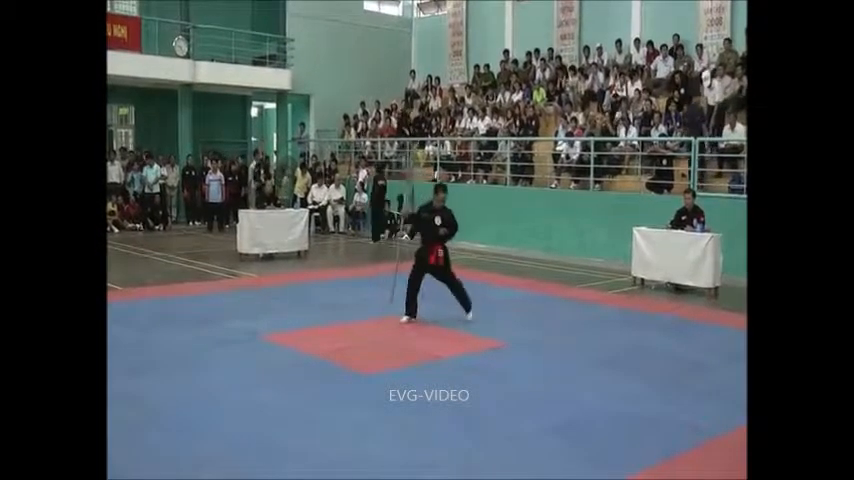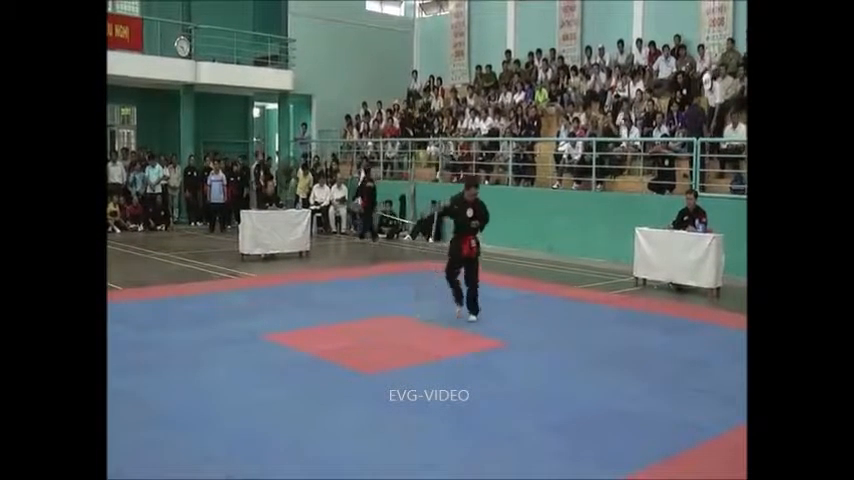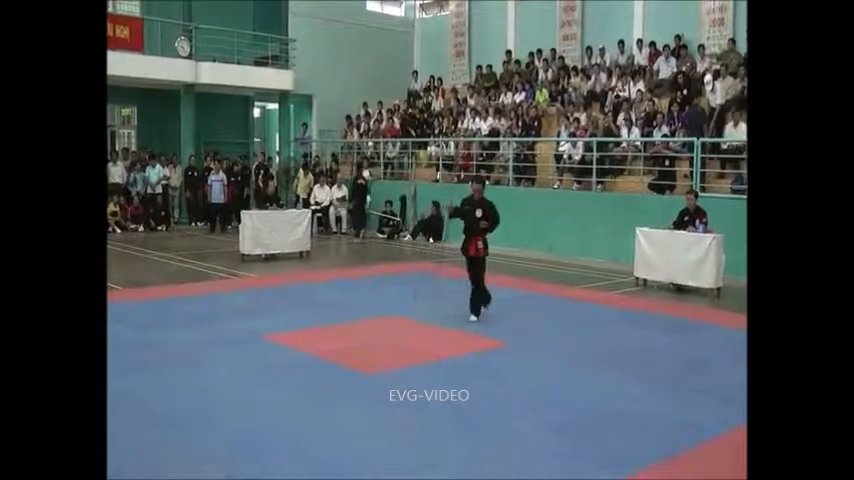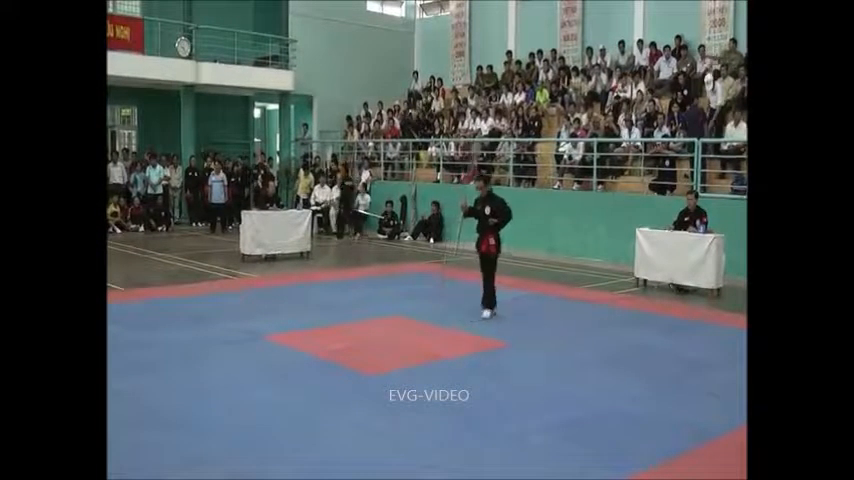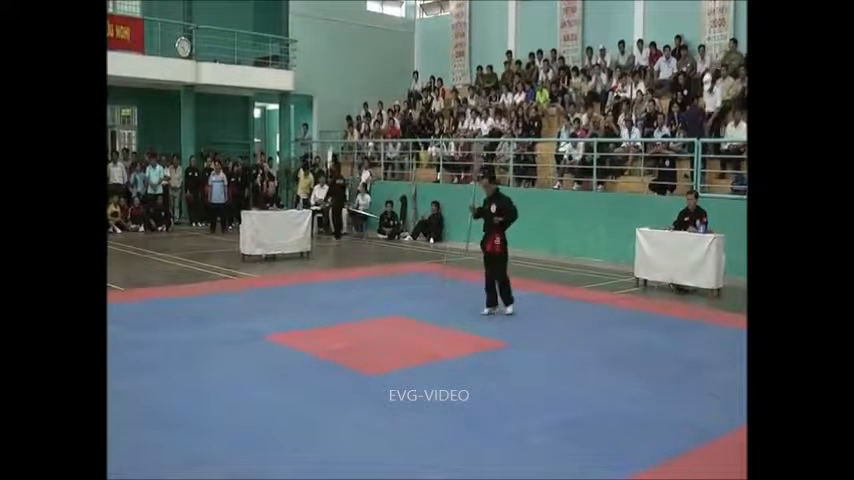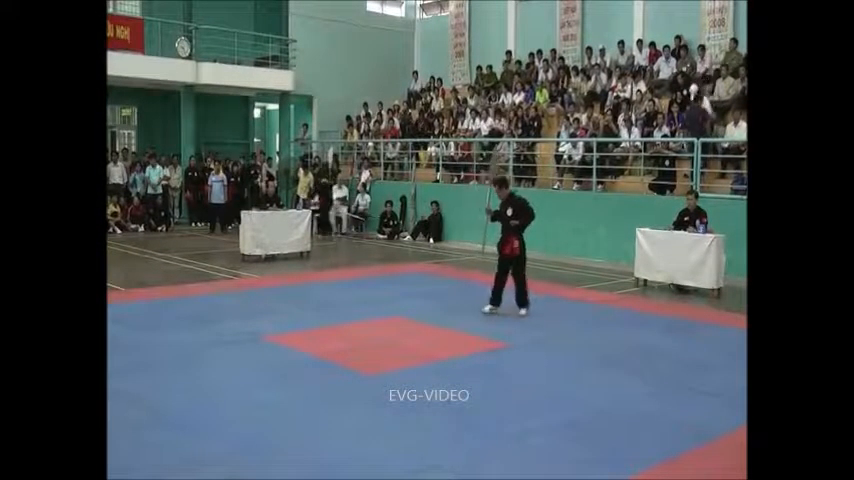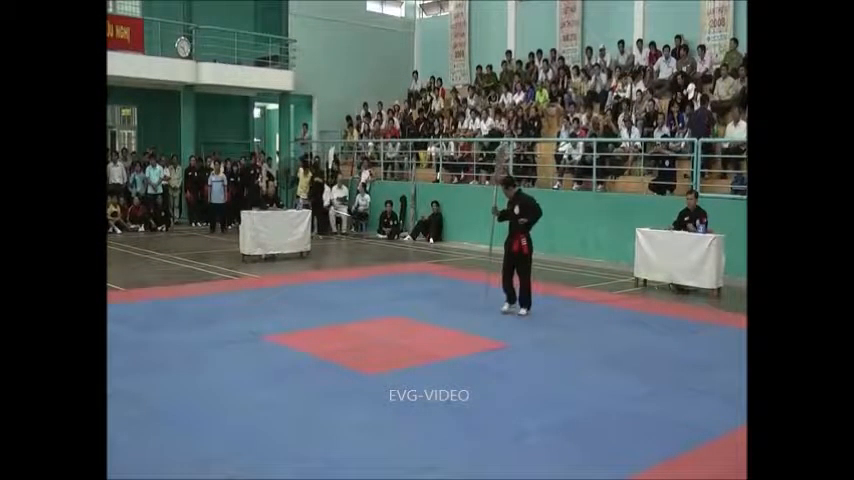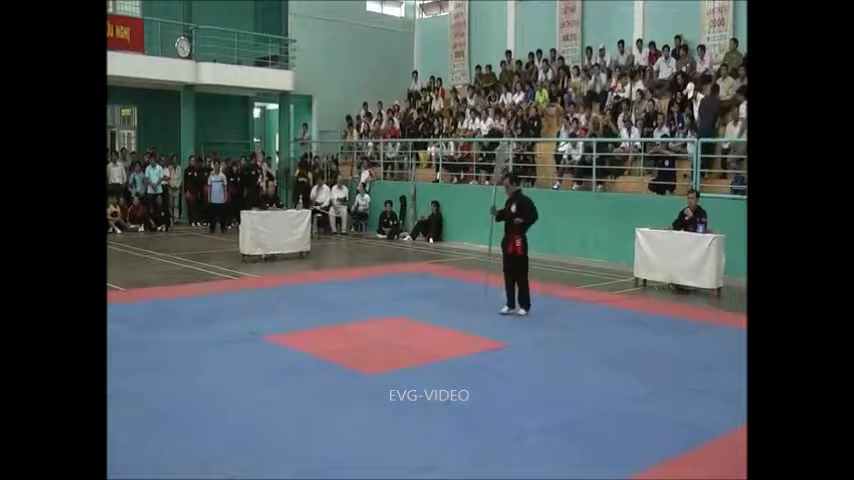
dt=0.3s
person 1, frame 1
left shoulder: (447, 213)
right shoulder: (424, 209)
left elbow: (454, 228)
right elbow: (416, 221)
left wrist: (447, 233)
right wrist: (408, 224)
left hip: (439, 252)
right hip: (424, 250)
left knee: (451, 280)
right knee: (413, 282)
left ankle: (468, 308)
right ankle: (410, 314)
person 1, frame 2
left shoulder: (479, 204)
right shoulder: (455, 200)
left elbow: (485, 219)
right elbow: (449, 212)
left wrist: (479, 224)
right wrist: (441, 211)
left hip: (471, 243)
right hip: (457, 241)
left knee: (471, 279)
right knee: (450, 273)
left ankle: (473, 311)
right ankle: (458, 302)
person 1, frame 3
left shoulder: (488, 205)
right shoulder: (466, 202)
left elbow: (495, 220)
left wrist: (488, 226)
right wrist: (452, 211)
left hip: (479, 244)
right hip: (468, 242)
left knee: (478, 278)
right knee: (474, 277)
left ankle: (475, 312)
right ankle: (485, 299)
person 1, frame 4
left shoulder: (497, 201)
right shoulder: (478, 201)
left elbow: (508, 215)
left wrist: (497, 222)
right wrist: (467, 211)
left hip: (492, 240)
right hip: (482, 239)
left knee: (489, 274)
right knee: (486, 274)
left ankle: (488, 306)
right ankle: (490, 305)
person 1, frame 5
left shoulder: (503, 200)
right shoulder: (487, 200)
left elbow: (513, 214)
left wrist: (502, 220)
right wrist: (476, 211)
left hip: (498, 239)
right hip: (487, 239)
left knee: (500, 273)
right knee: (489, 274)
left ankle: (509, 303)
right ankle: (491, 305)
person 1, frame 6
left shoulder: (519, 202)
right shoulder: (504, 203)
left elbow: (530, 215)
left wrist: (519, 223)
right wrist: (492, 214)
left hip: (516, 242)
right hip: (504, 241)
left knee: (518, 275)
right knee: (500, 273)
left ankle: (523, 306)
right ankle: (494, 304)
person 1, frame 7
left shoulder: (526, 200)
right shoulder: (511, 201)
left elbow: (538, 213)
left wrist: (527, 221)
right wrist: (499, 214)
left hip: (523, 240)
right hip: (511, 239)
left knee: (524, 274)
right knee: (507, 271)
left ankle: (525, 306)
right ankle: (510, 301)
person 1, frame 8
left shoulder: (524, 200)
right shoulder: (509, 201)
left elbow: (534, 215)
left wrist: (523, 222)
right wrist: (497, 213)
left hip: (518, 240)
right hip: (508, 239)
left knee: (521, 274)
right knee: (508, 273)
left ankle: (524, 307)
right ankle: (511, 305)
